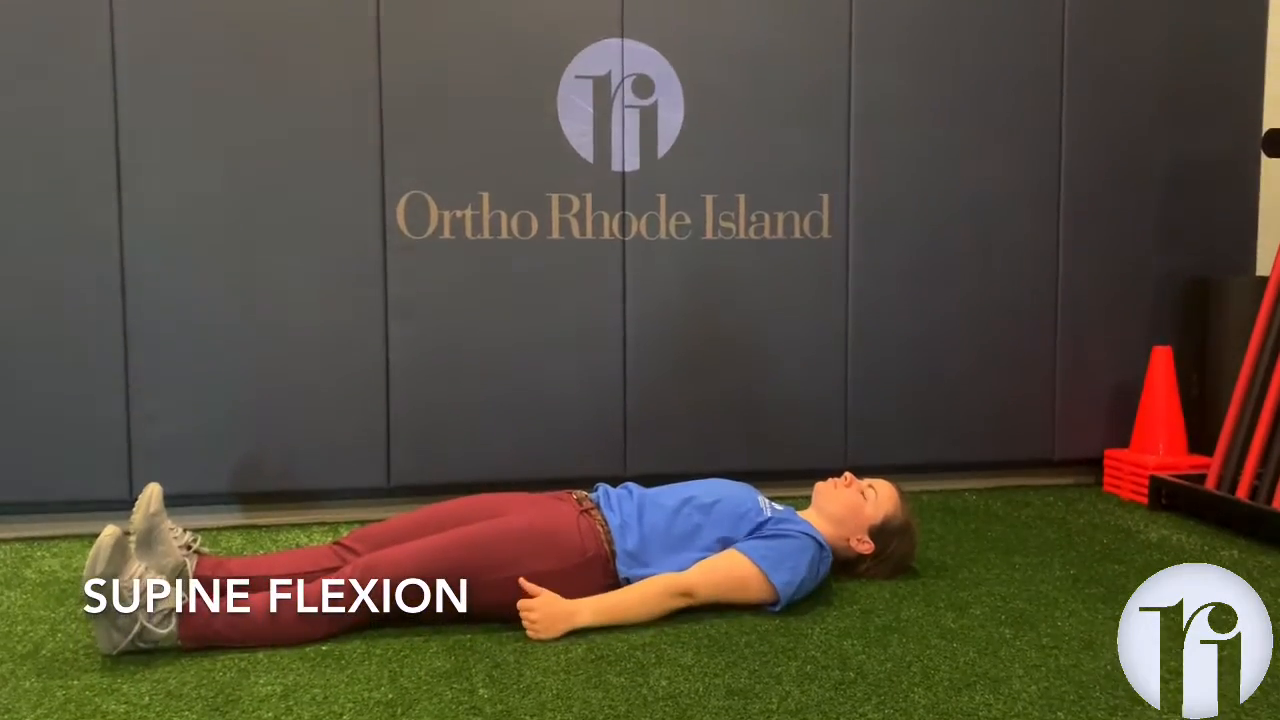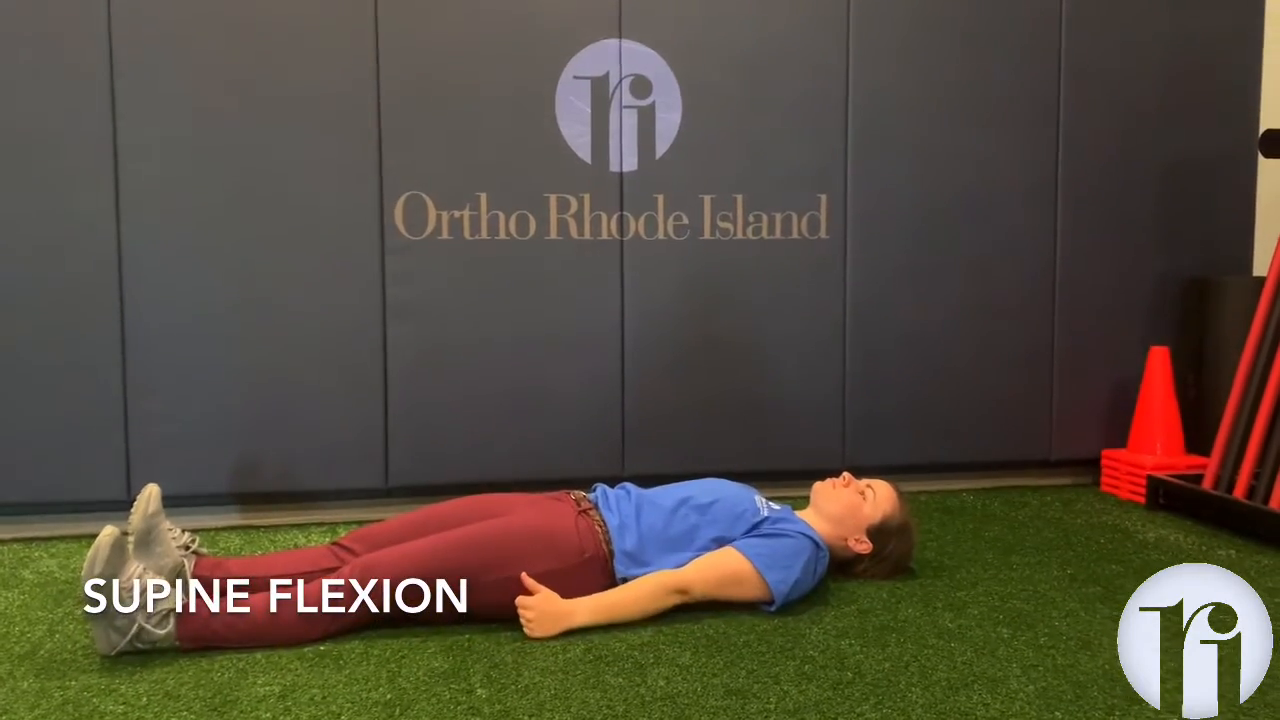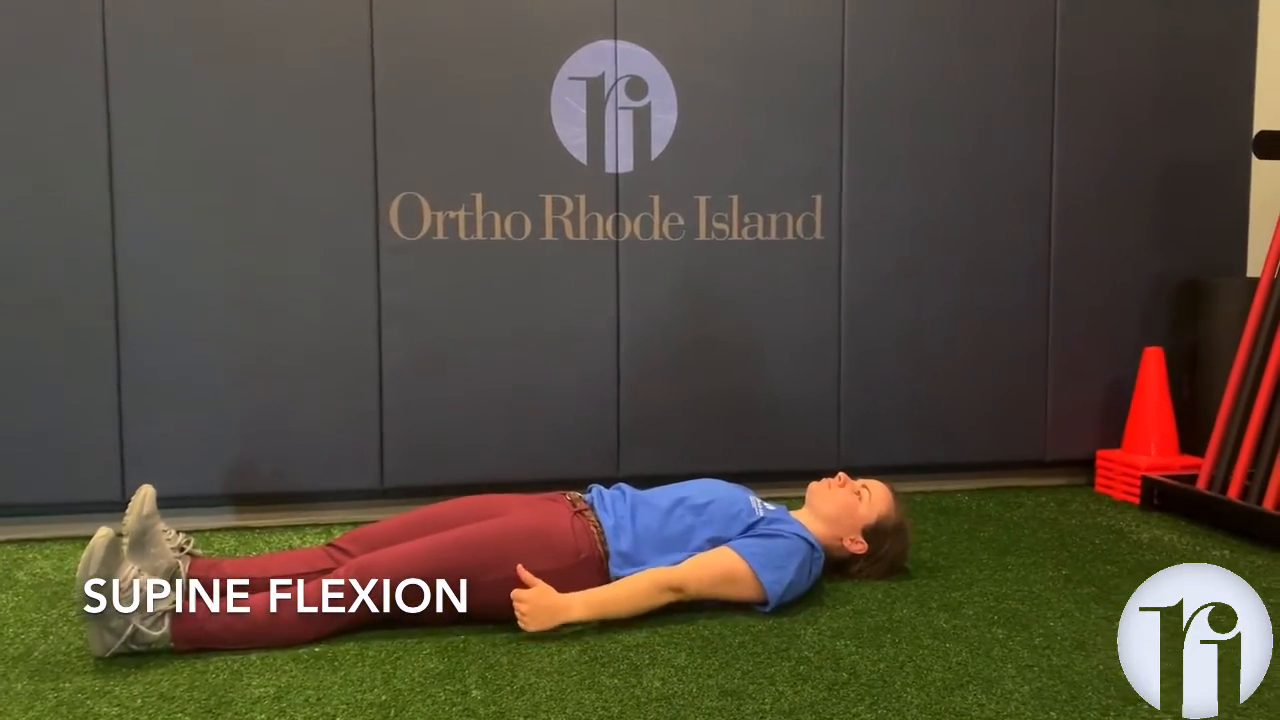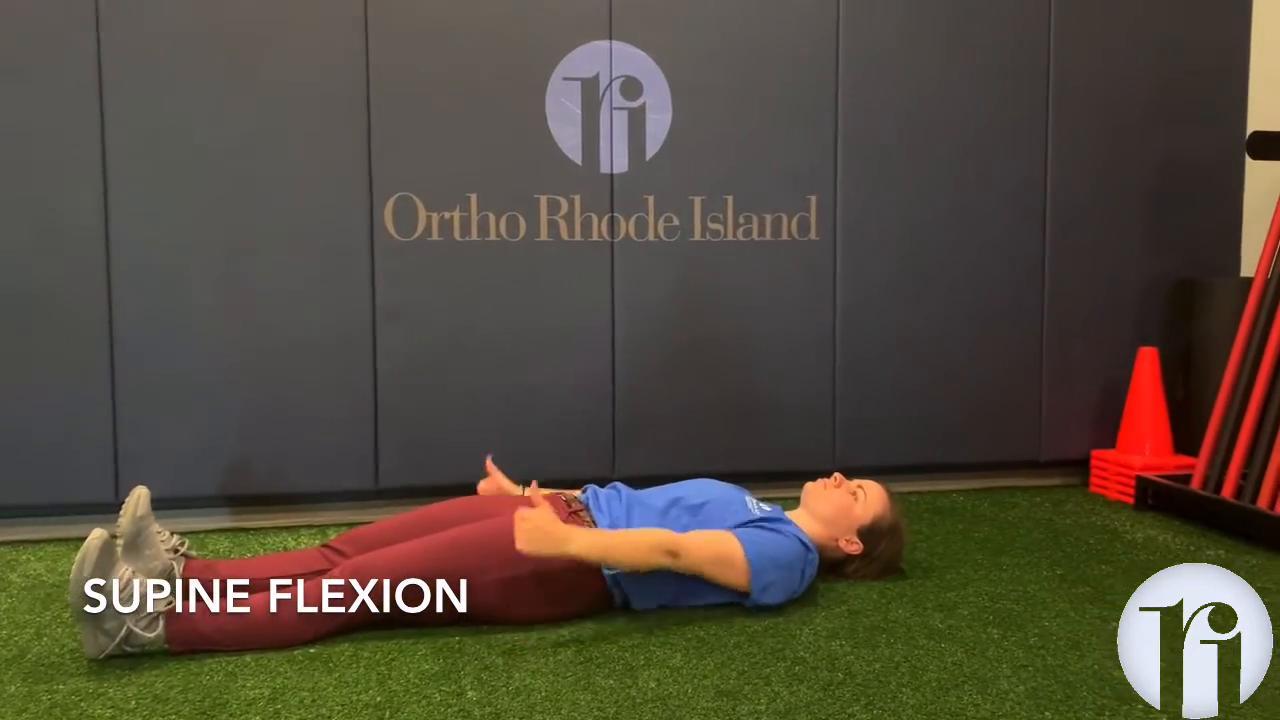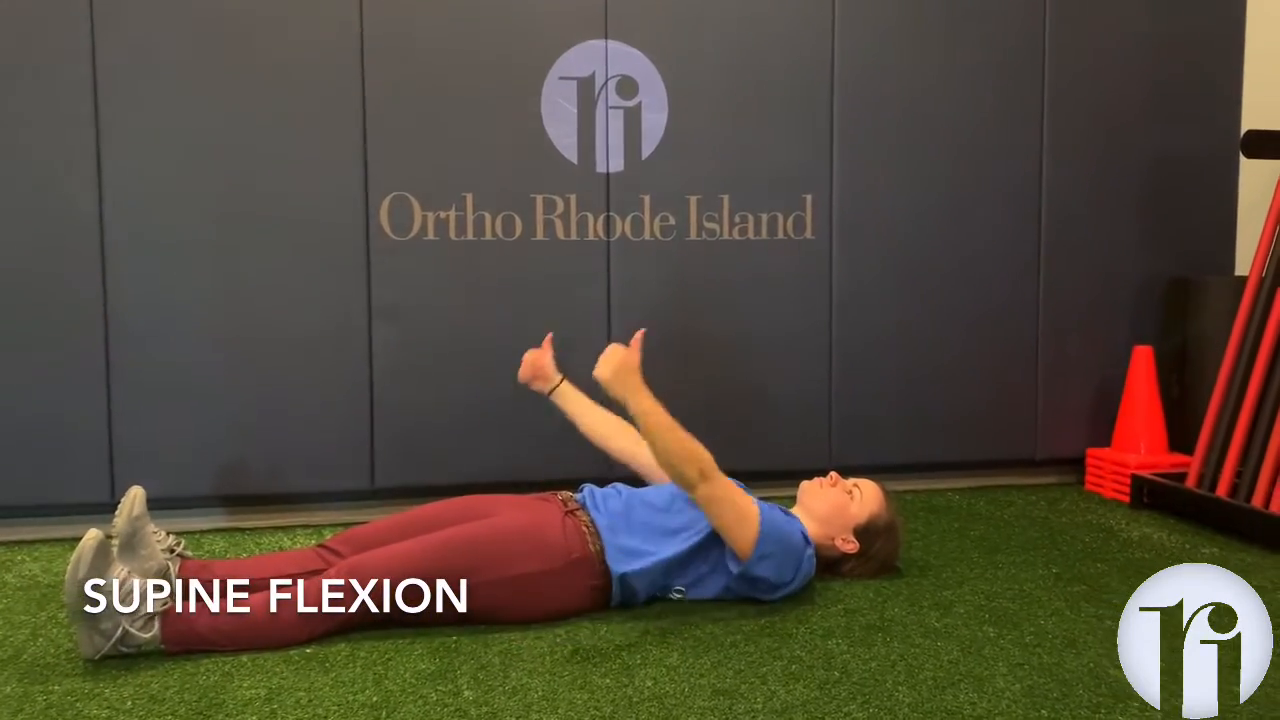
dt=0.3s
person 1, frame 1
left shoulder: (797, 553)
right shoulder: (769, 516)
left elbow: (685, 587)
left wrist: (574, 614)
left hip: (587, 555)
right hip: (578, 509)
left knee: (372, 584)
right knee: (359, 551)
left ankle: (166, 619)
right ankle: (192, 568)
person 1, frame 2
left shoulder: (795, 556)
right shoulder: (768, 515)
left elbow: (682, 584)
left wrist: (572, 613)
left hip: (583, 553)
right hip: (576, 509)
left knee: (367, 585)
right knee: (354, 551)
left ankle: (164, 619)
right ankle: (191, 566)
person 1, frame 3
left shoulder: (790, 555)
right shoulder: (763, 517)
left elbow: (677, 581)
left wrist: (567, 606)
left hip: (581, 554)
right hip: (573, 510)
left knee: (368, 588)
right knee: (353, 554)
left ankle: (160, 622)
right ankle: (187, 569)
person 1, frame 4
left shoulder: (787, 559)
right shoulder: (760, 514)
left elbow: (670, 550)
left wrist: (560, 537)
right wrist: (527, 496)
left hip: (579, 567)
right hip: (574, 523)
left knee: (365, 589)
right knee: (349, 550)
left ankle: (154, 623)
right ankle: (183, 571)
person 1, frame 5
left shoulder: (782, 554)
right shoulder: (752, 514)
left elbow: (696, 475)
right elbow: (638, 452)
left wrist: (634, 392)
right wrist: (557, 388)
left hip: (574, 560)
right hip: (564, 513)
left knee: (356, 590)
right knee: (345, 554)
left ankle: (149, 620)
right ankle: (174, 569)
